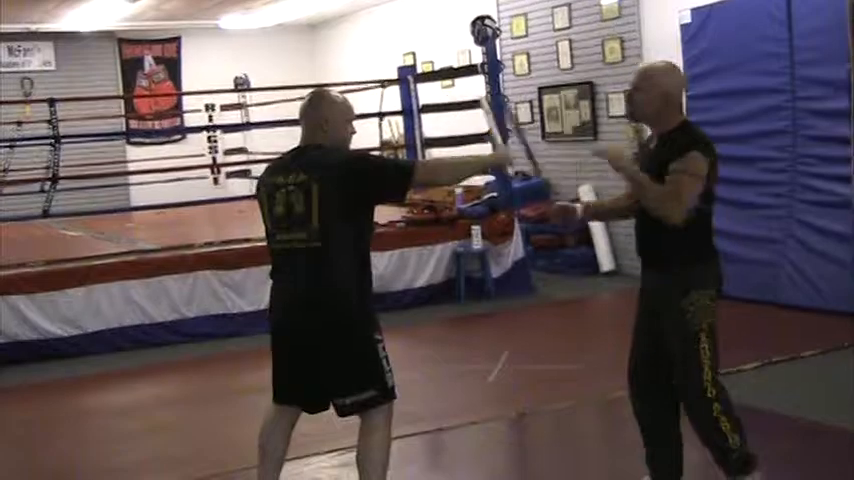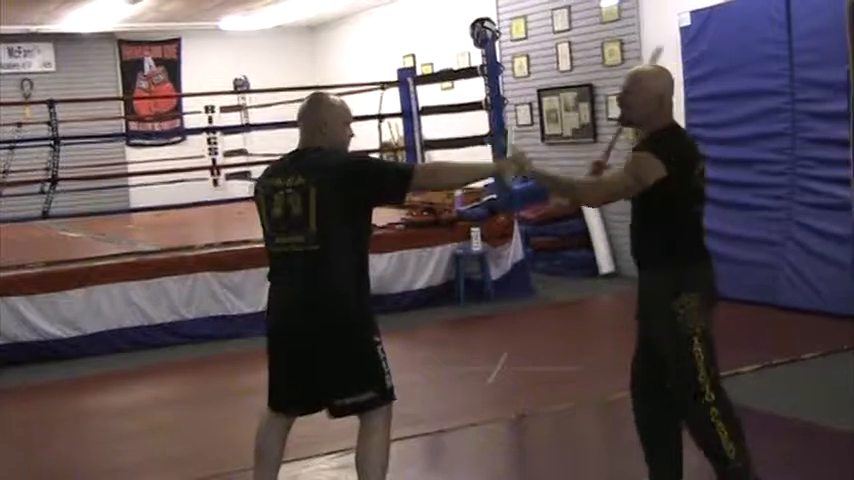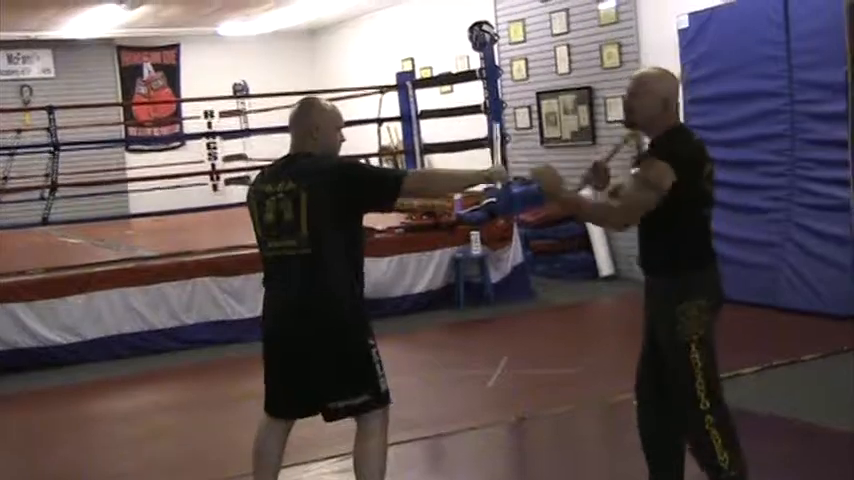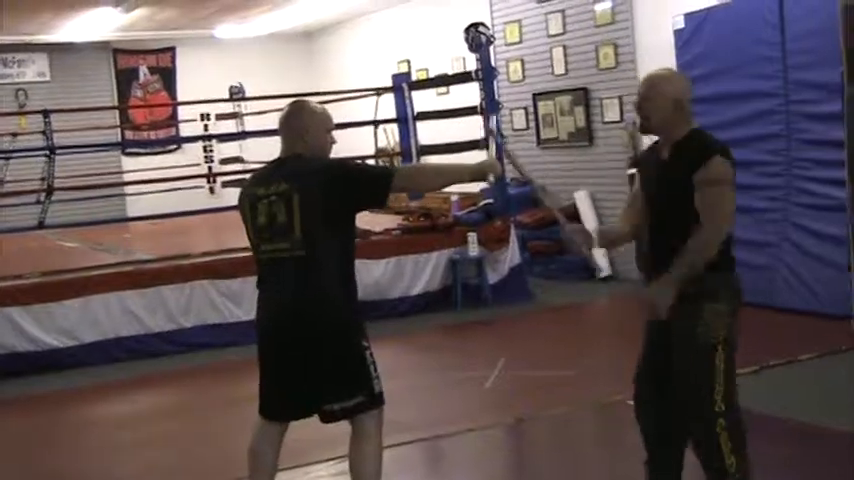
dt=0.2s
person 1, frame 1
left shoulder: (690, 147)
right shoulder: (652, 144)
left elbow: (673, 211)
right elbow: (634, 203)
left wrist: (629, 170)
right wrist: (582, 210)
left hip: (689, 280)
right hip: (656, 279)
left knee: (697, 384)
right knee: (646, 380)
person 1, frame 2
left shoulder: (662, 148)
right shoulder: (669, 142)
left elbow: (593, 194)
right elbow: (637, 193)
left wrist: (534, 171)
right wrist: (608, 175)
left hip: (680, 284)
right hip: (662, 278)
left knee: (695, 389)
right knee: (647, 384)
person 1, frame 3
left shoulder: (669, 153)
right shoulder: (676, 146)
left elbow: (621, 216)
right elbow: (641, 206)
left wrist: (555, 188)
right wrist: (610, 182)
left hip: (687, 289)
right hip: (671, 286)
left knee: (696, 396)
right knee: (654, 389)
person 1, frame 4
left shoulder: (708, 155)
right shoulder: (652, 157)
left elbow: (715, 228)
right elbow: (635, 217)
left wrist: (671, 281)
right wrist: (601, 237)
left hip: (705, 293)
right hip: (670, 291)
left knee: (708, 401)
right knee: (652, 392)
person 2, frame 1
left shoulder: (271, 175)
right shoulder: (348, 167)
right elbow: (431, 172)
right wrist: (490, 160)
left hip: (288, 307)
right hip: (340, 309)
left knee: (285, 405)
right knee: (377, 409)
person 2, frame 2
left shoulder: (268, 179)
right shoulder: (346, 170)
right elbow: (430, 176)
right wrist: (494, 168)
left hip: (286, 310)
right hip: (338, 312)
left knee: (280, 411)
right knee: (376, 411)
person 2, frame 3
left shoulder: (261, 184)
right shoulder: (338, 175)
right elbow: (420, 183)
right wrist: (486, 175)
left hip: (281, 315)
right hip: (334, 316)
left knee: (278, 416)
right knee: (373, 413)
person 2, frame 4
left shoulder: (252, 188)
right shoulder: (329, 175)
right elbow: (411, 179)
right wrist: (477, 170)
left hip: (275, 317)
right hip: (328, 317)
left knee: (272, 418)
right knee: (367, 416)
